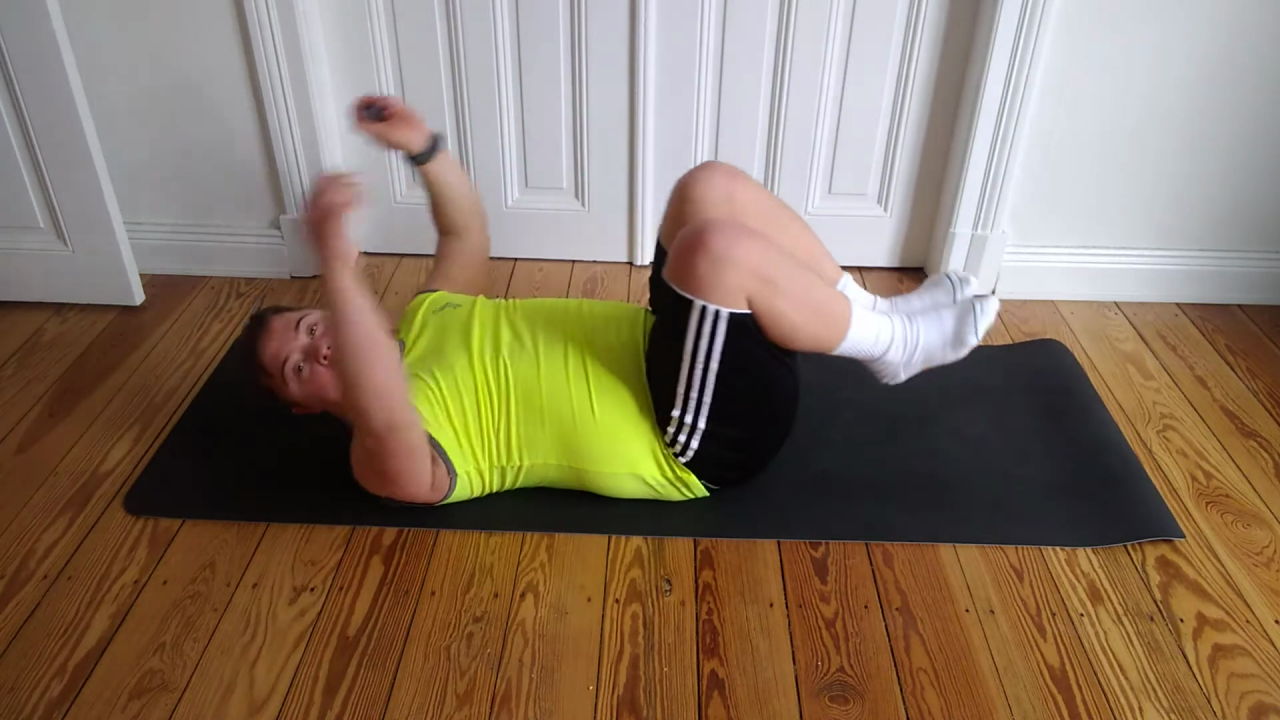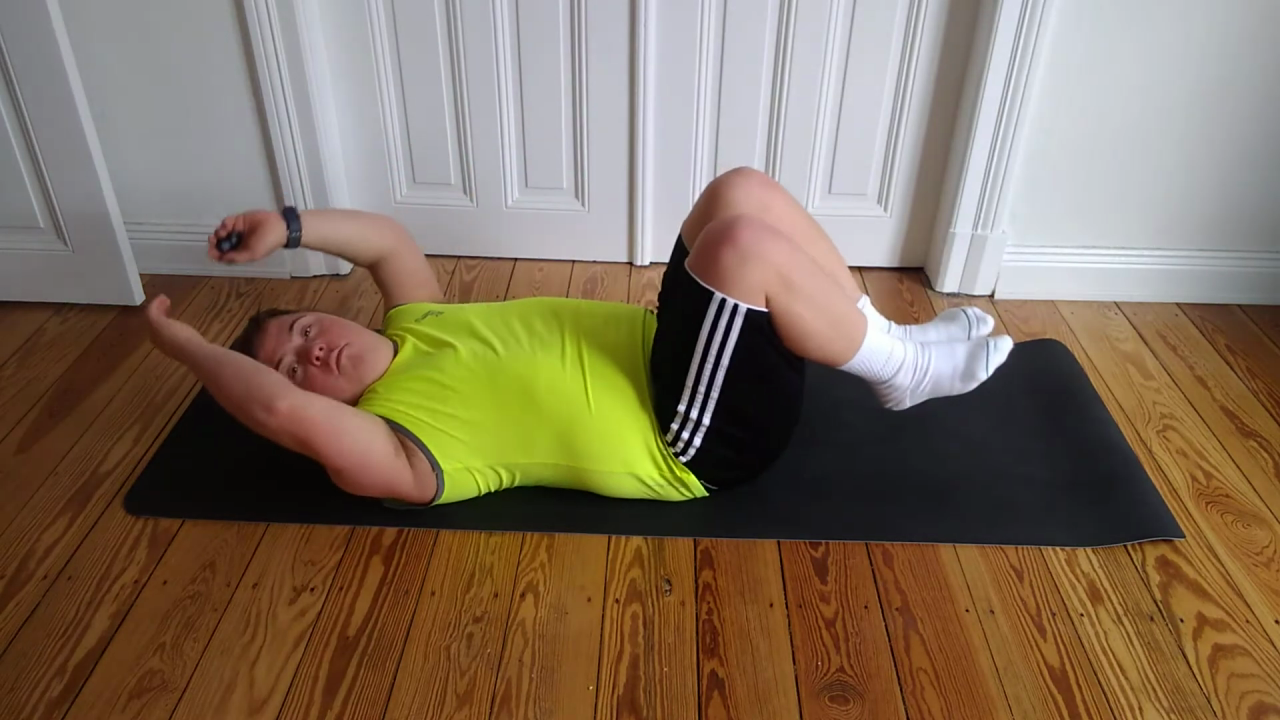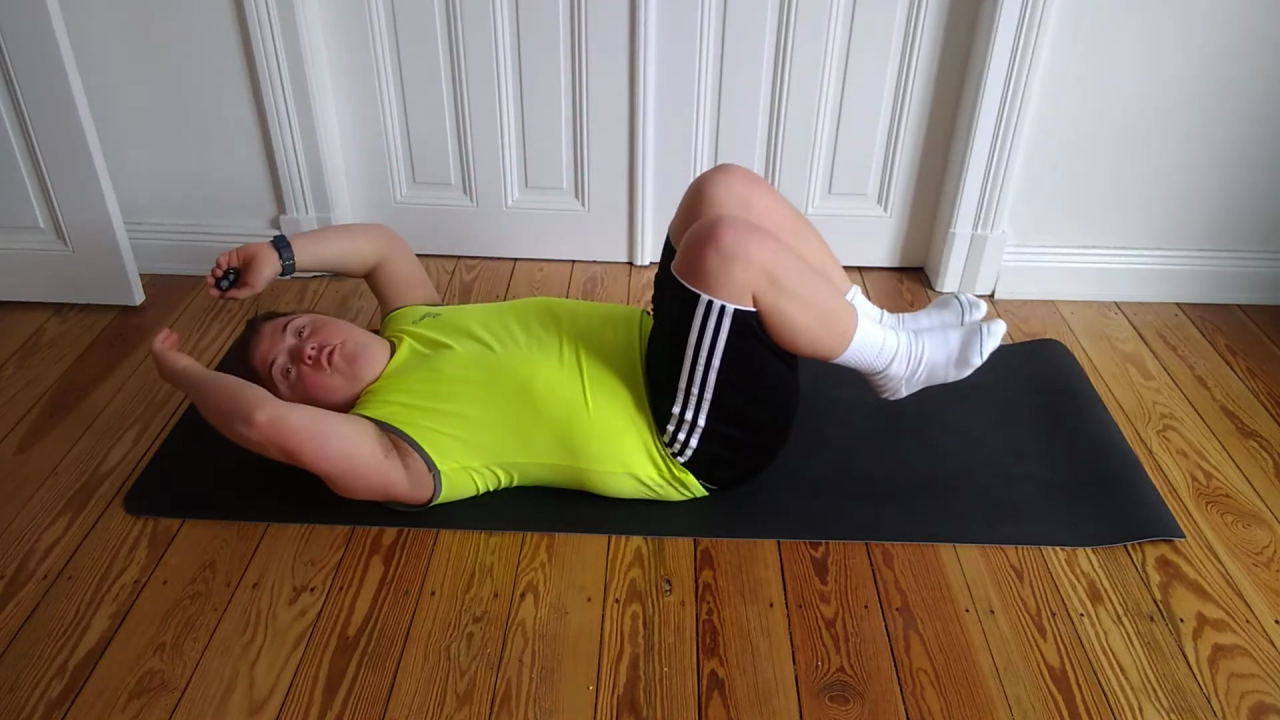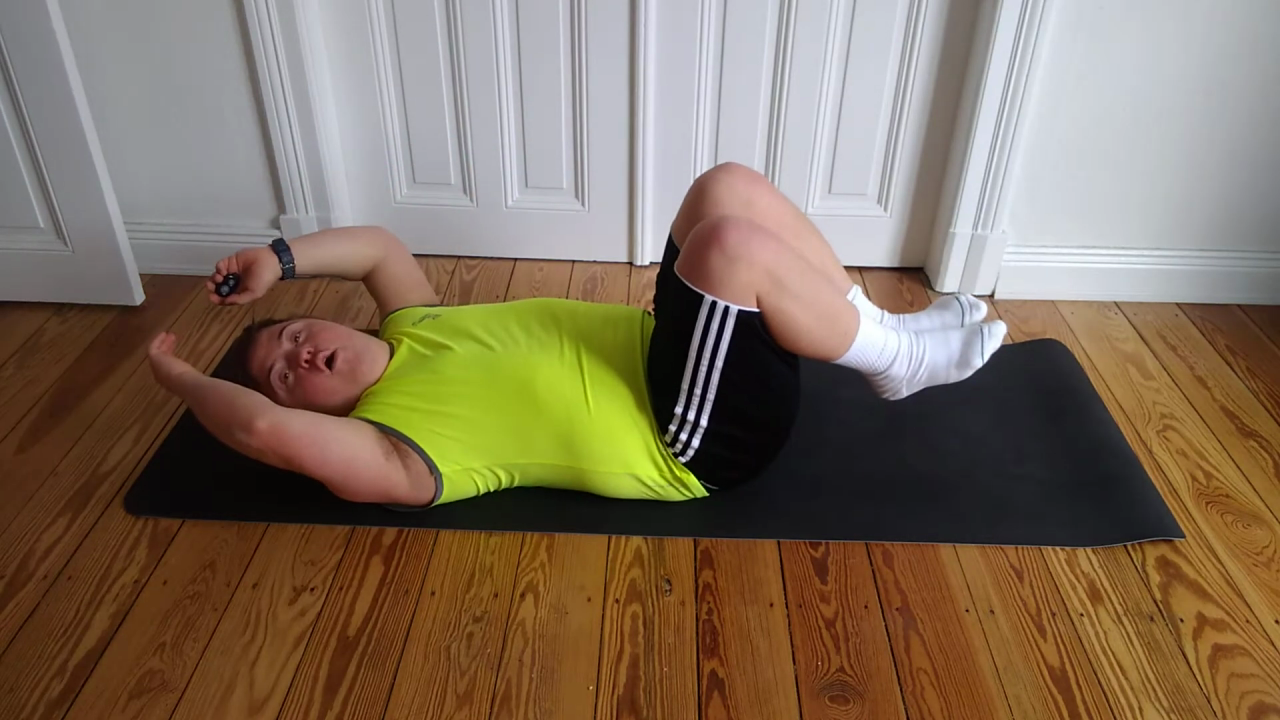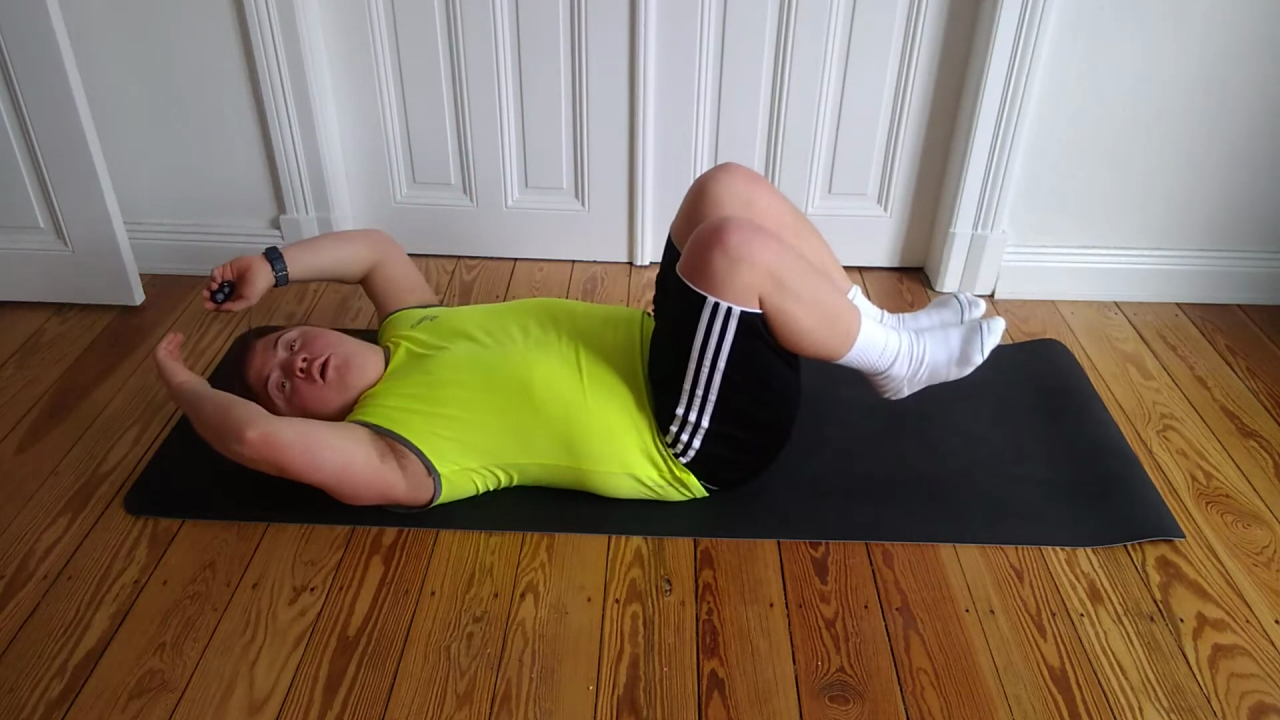
dt=0.4s
person 1, frame 1
left shoulder: (421, 327)
right shoulder: (386, 459)
left elbow: (465, 228)
right elbow: (382, 413)
left wrist: (423, 147)
right wrist: (336, 267)
left hip: (657, 352)
right hip: (697, 444)
left knee: (712, 187)
right knee: (720, 247)
left ankle: (876, 316)
right ankle: (894, 341)
person 1, frame 2
left shoulder: (413, 328)
right shoulder: (381, 454)
left elbow: (388, 241)
right elbow: (279, 411)
left wrist: (287, 227)
right wrist: (176, 338)
left hip: (663, 351)
right hip: (692, 441)
left knee: (743, 191)
right knee: (747, 244)
left ankle: (882, 345)
right ankle: (902, 368)
person 1, frame 3
left shoulder: (411, 331)
right shoulder: (378, 451)
left elbow: (379, 243)
right elbow: (263, 424)
left wrist: (280, 252)
right wrist: (177, 368)
left hip: (655, 349)
right hip: (691, 440)
left knee: (728, 188)
right knee: (732, 243)
left ankle: (878, 334)
right ankle: (898, 355)
person 1, frame 4
left shoulder: (411, 332)
right shoulder: (380, 451)
left elbow: (378, 247)
right elbow: (262, 430)
left wrist: (278, 256)
right wrist: (176, 375)
left hip: (658, 348)
right hip: (694, 441)
left knee: (730, 189)
right knee: (735, 245)
left ankle: (877, 334)
right ankle: (899, 357)
person 1, frame 5
left shoulder: (409, 333)
right shoulder: (380, 452)
left elbow: (374, 248)
right elbow: (256, 439)
left wrist: (272, 264)
right wrist: (180, 382)
left hip: (656, 346)
right hip: (693, 439)
left knee: (730, 188)
right knee: (738, 247)
left ankle: (877, 332)
right ankle: (900, 357)
